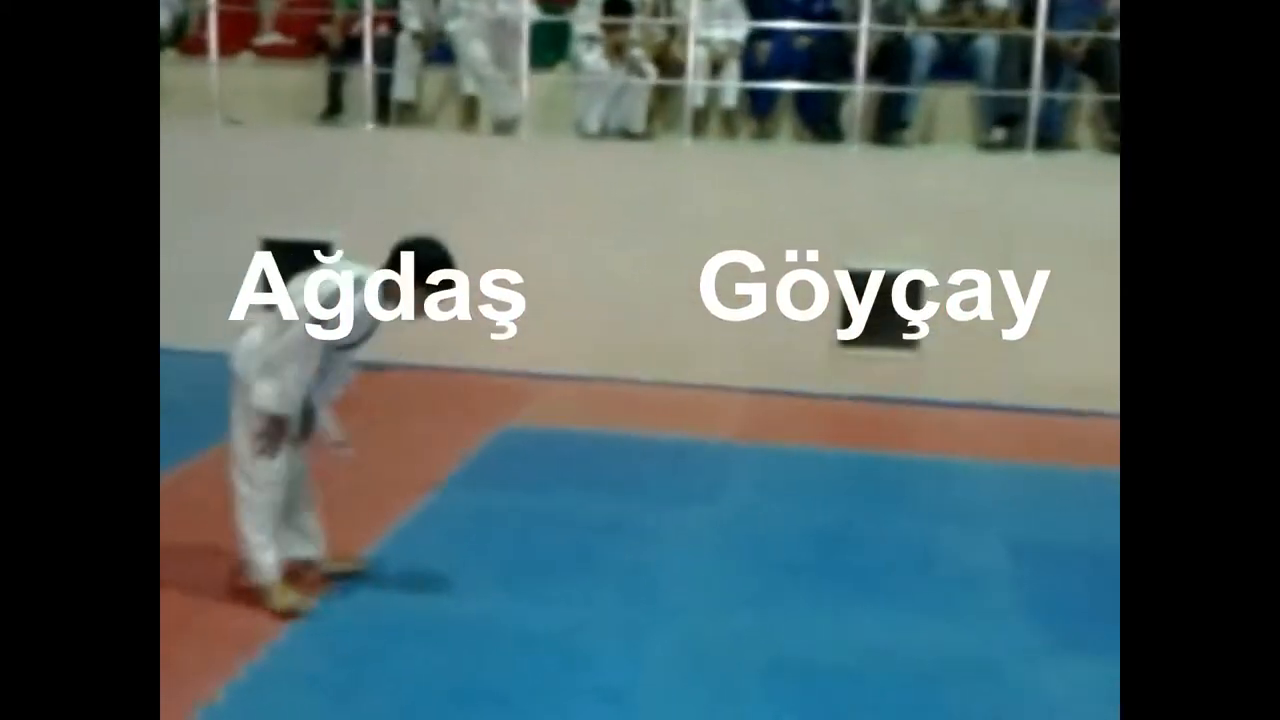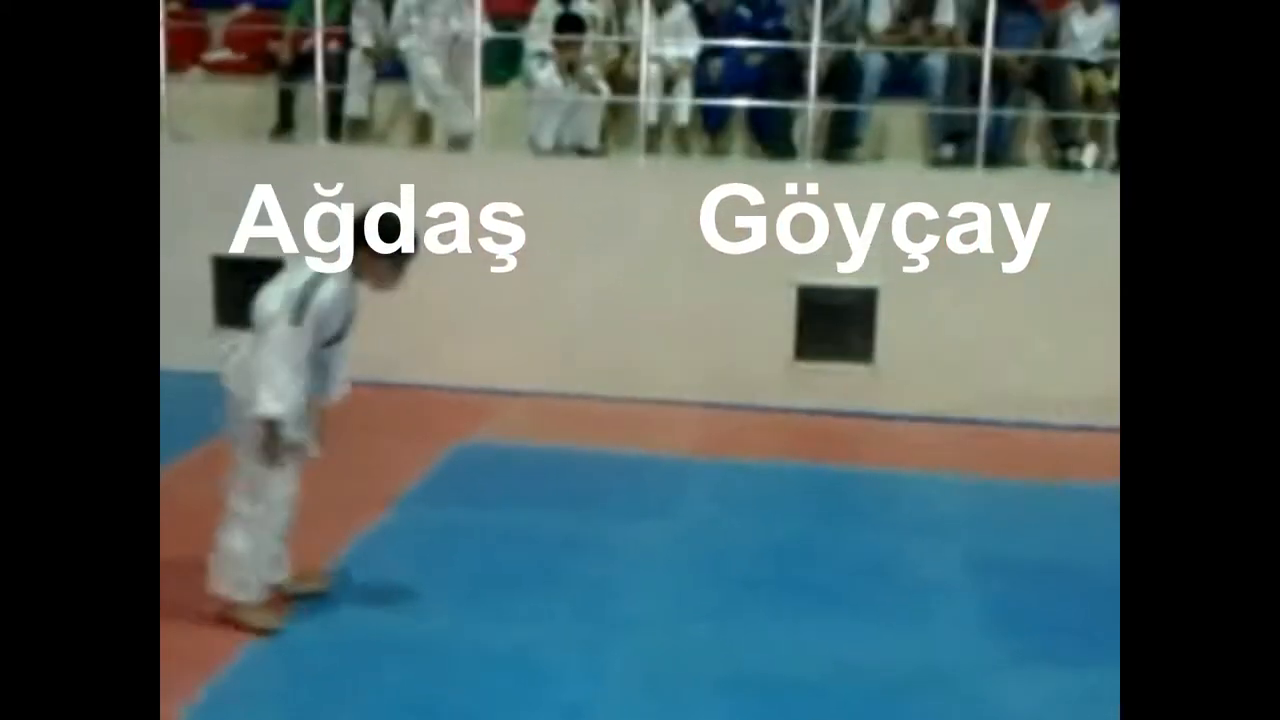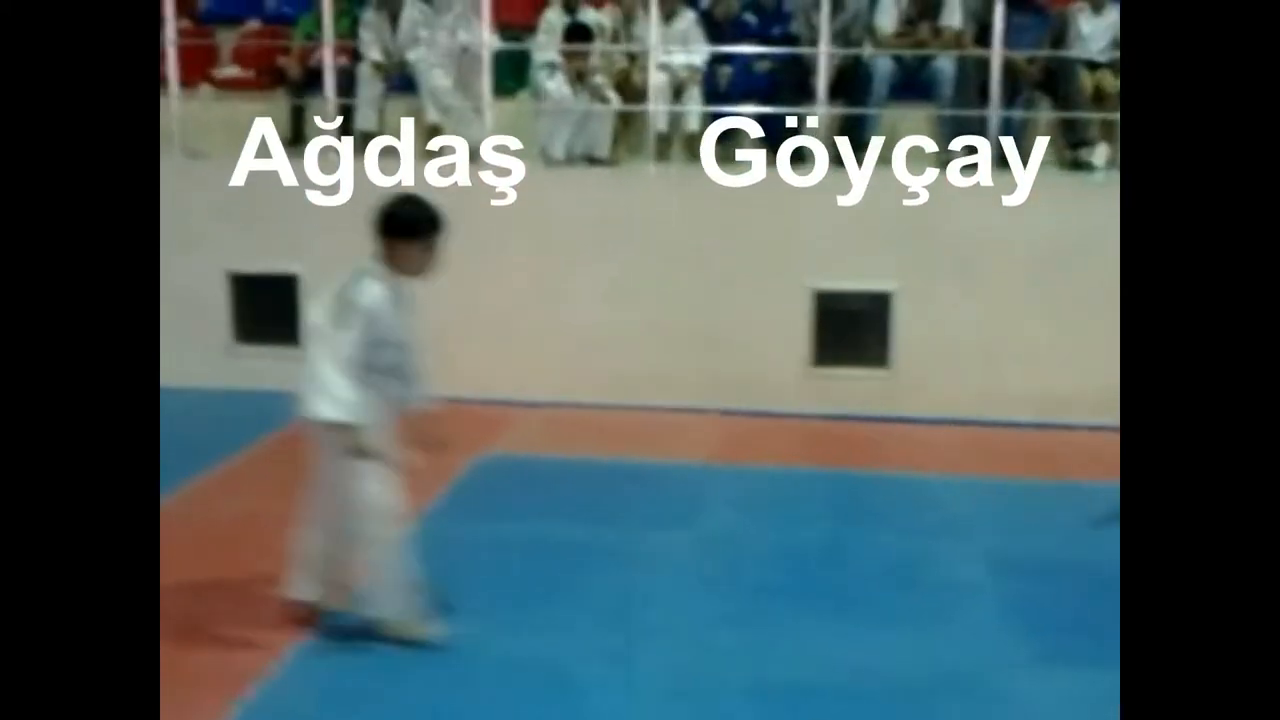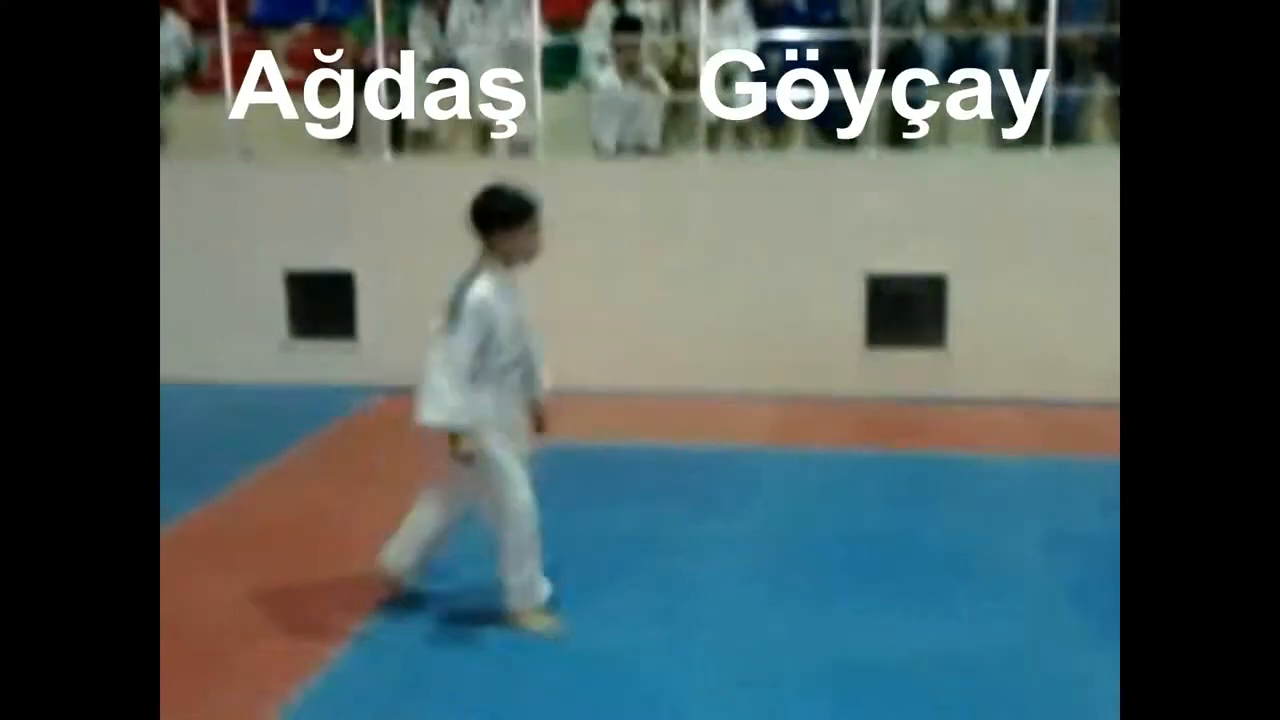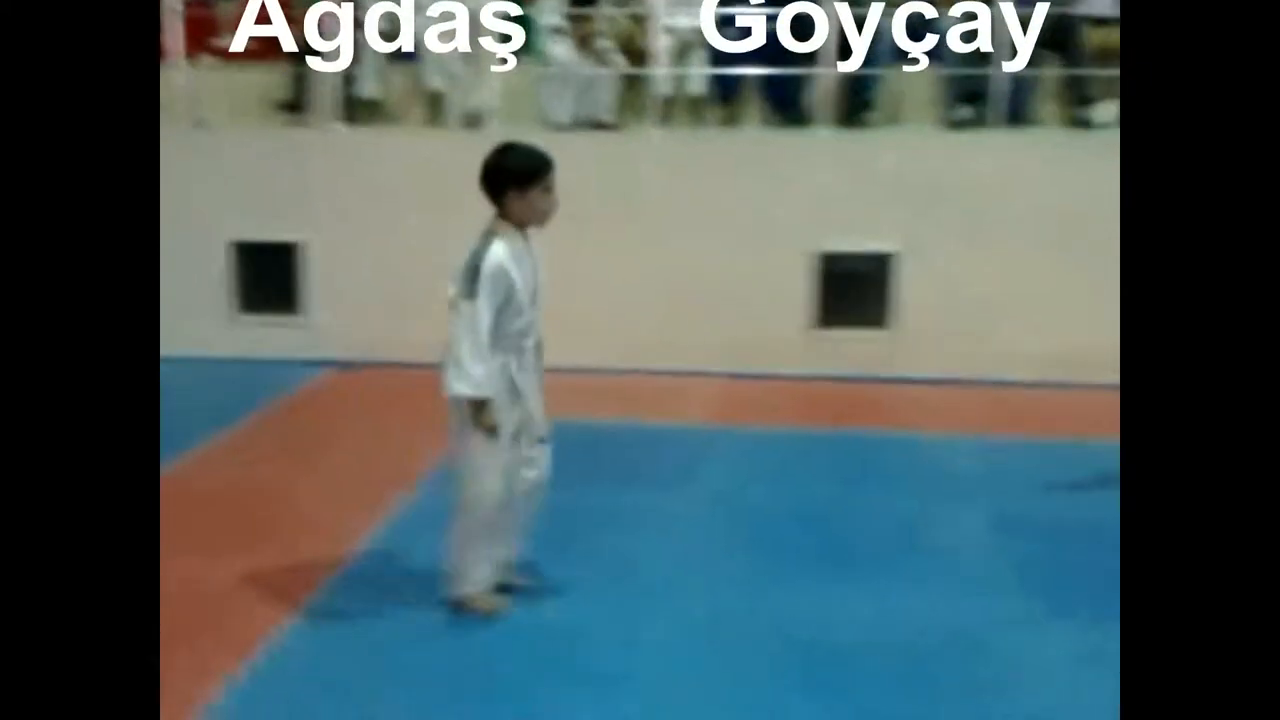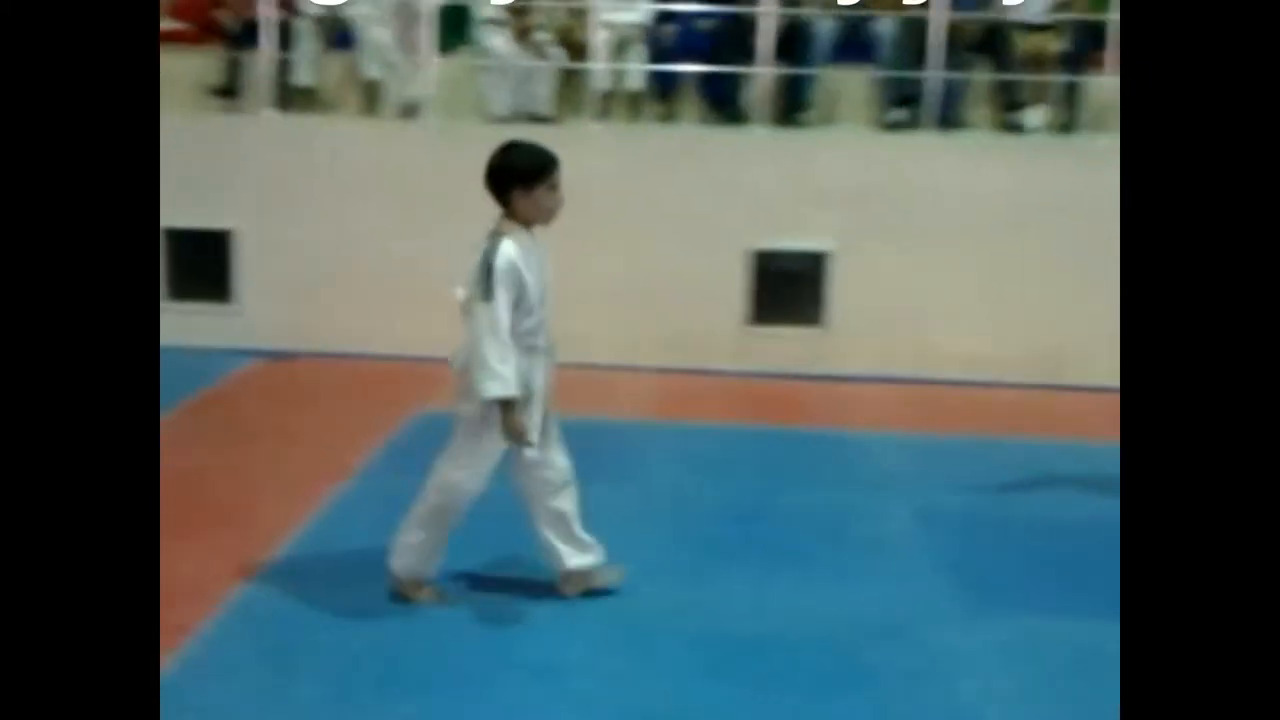
dt=0.2s
person 1, frame 1
right shoulder: (349, 302)
left elbow: (338, 358)
right elbow: (296, 353)
left wrist: (322, 415)
right wrist: (278, 415)
left hip: (293, 375)
right hip: (264, 370)
left knee: (292, 468)
right knee: (262, 472)
left ankle: (307, 553)
right ankle: (266, 576)
person 1, frame 2
left shoulder: (343, 288)
right shoulder: (322, 291)
right elbow: (282, 357)
left wrist: (315, 411)
right wrist: (276, 424)
left hip: (286, 391)
right hip: (260, 390)
left knee: (278, 485)
right knee: (266, 488)
left ankle: (270, 577)
right ankle: (240, 594)
person 1, frame 3
left shoulder: (391, 292)
right shoulder: (363, 295)
left elbow: (399, 359)
right elbow: (333, 360)
left wrist: (410, 408)
right wrist: (346, 427)
left hip: (370, 413)
right hip: (344, 415)
left knee: (333, 505)
right knee: (382, 508)
left ankle: (306, 594)
right ankle: (398, 613)
person 1, frame 4
left shoulder: (505, 285)
right shoulder: (477, 296)
left elbow: (522, 346)
right elbow: (451, 366)
left wrist: (533, 398)
right wrist: (456, 432)
left hip: (502, 410)
right hip: (479, 416)
left knee: (451, 497)
right knee: (516, 504)
left ankle: (398, 564)
right ankle: (523, 602)
person 1, frame 5
left shoulder: (520, 247)
right shoulder: (492, 258)
right elbow: (470, 333)
right wrist: (479, 402)
left hip: (515, 381)
right hip: (490, 385)
left knee: (530, 471)
right knee: (485, 485)
left ankle: (498, 561)
right ankle: (467, 584)
person 1, frame 6
left shoulder: (527, 247)
right shoulder: (504, 256)
right elbow: (491, 334)
right wrist: (506, 404)
left hip: (527, 384)
right hip: (499, 386)
left knee: (551, 473)
right knee: (459, 477)
left ankle: (578, 567)
right ankle: (407, 570)
